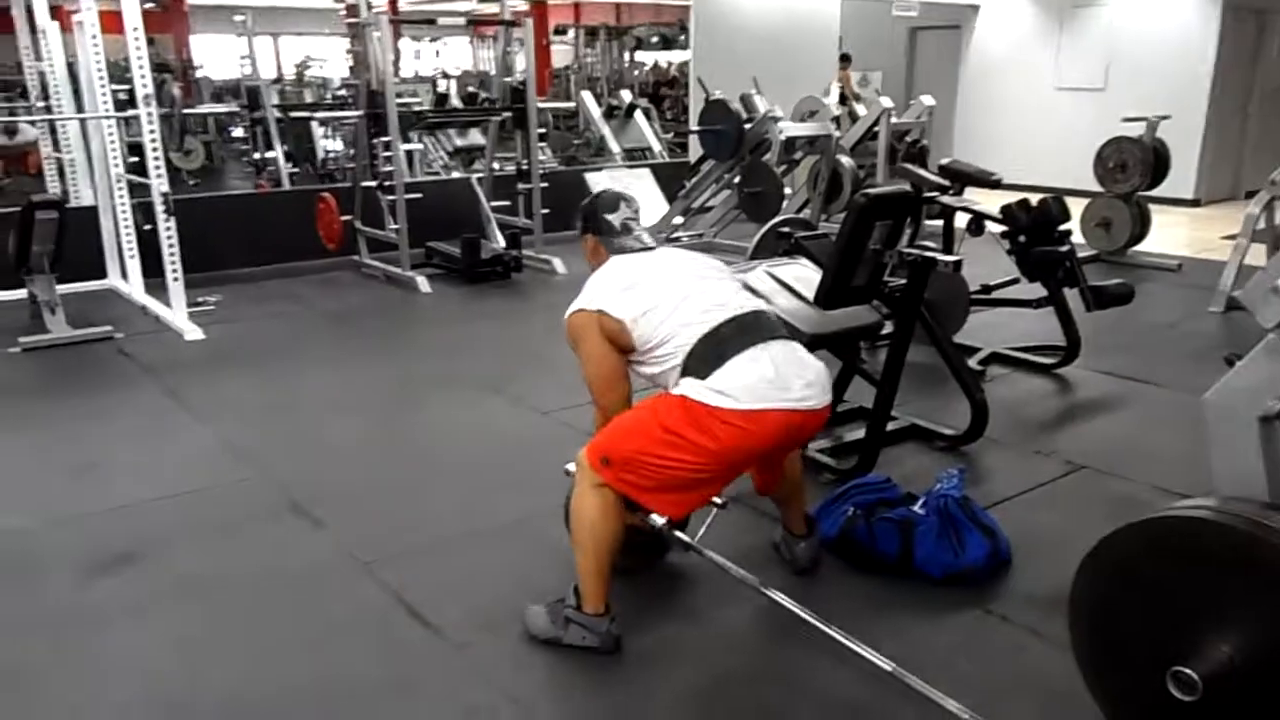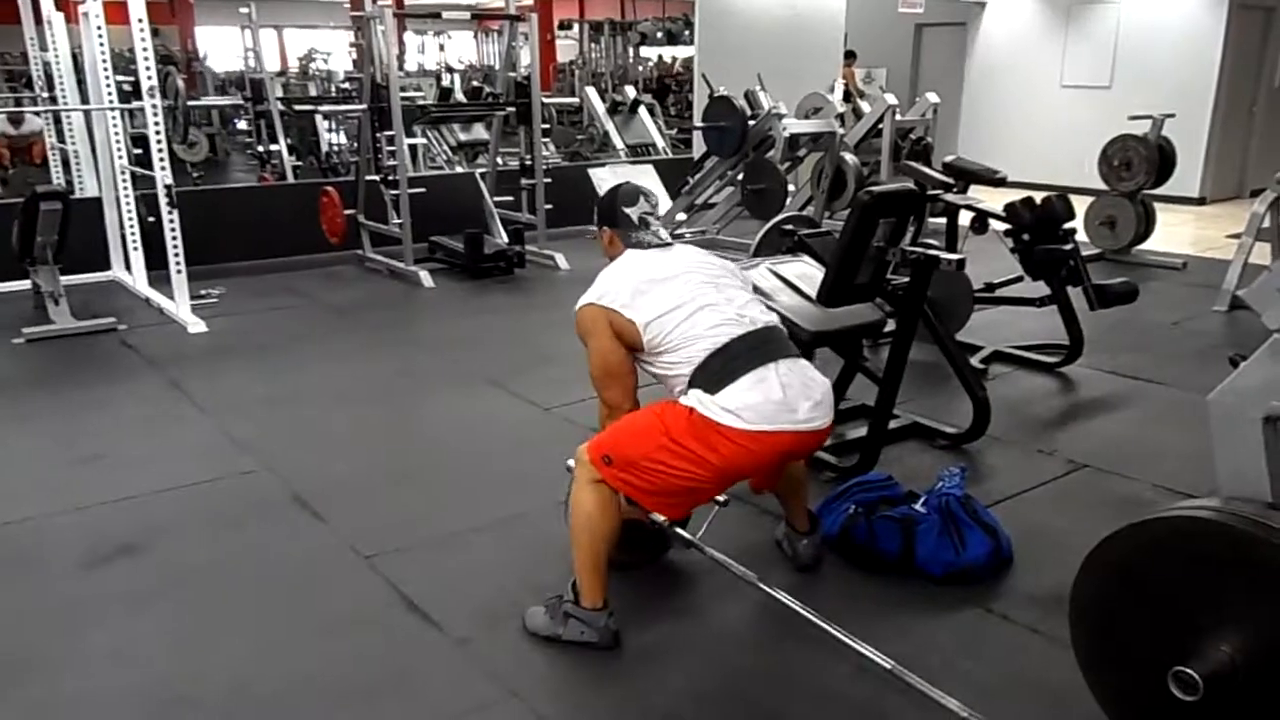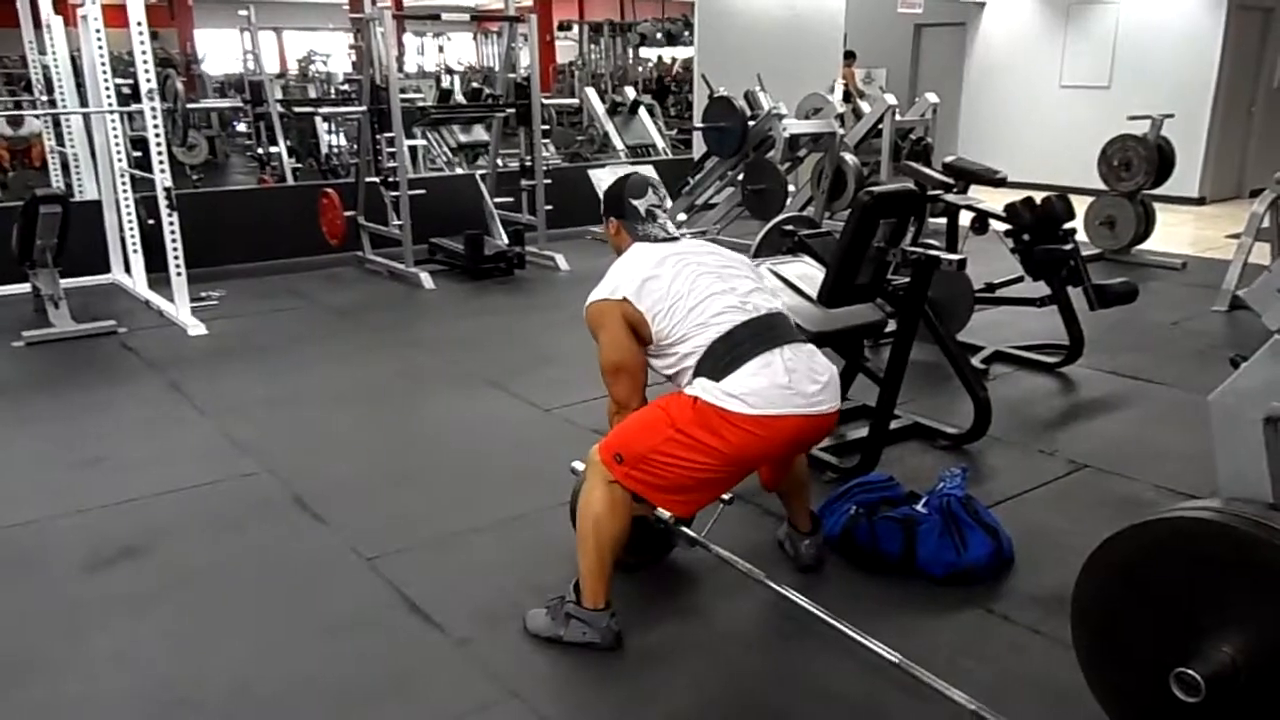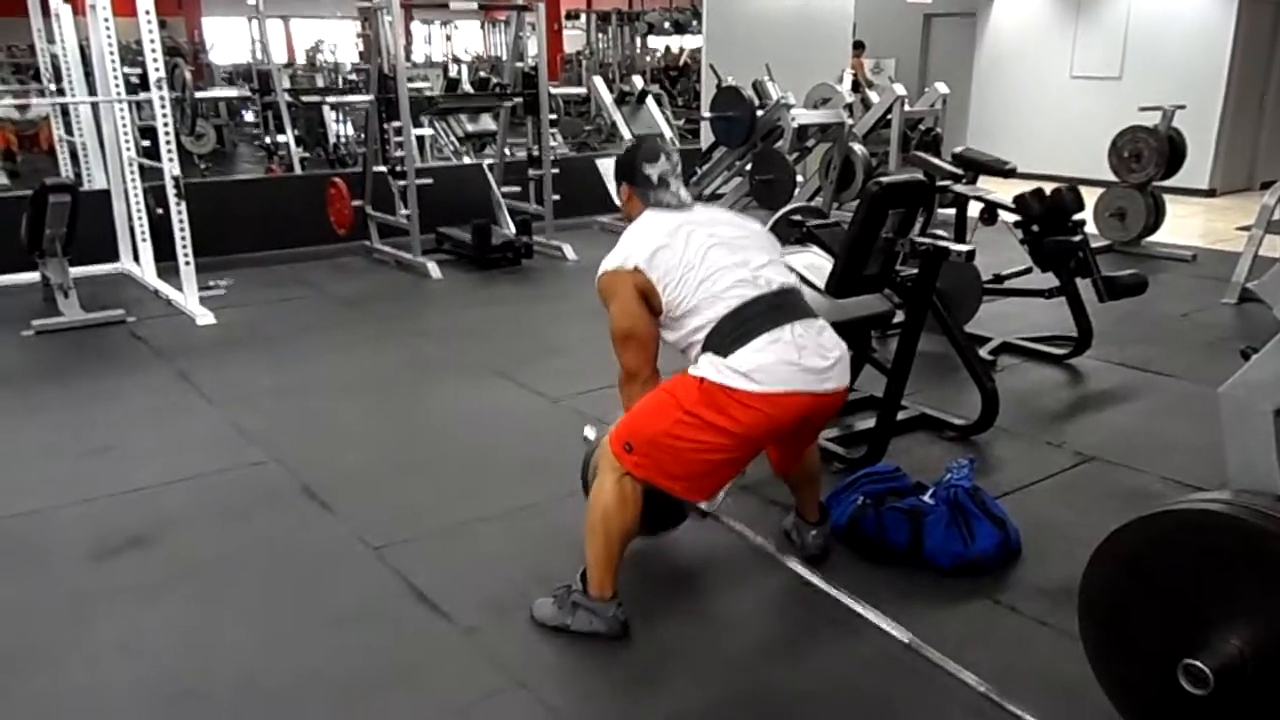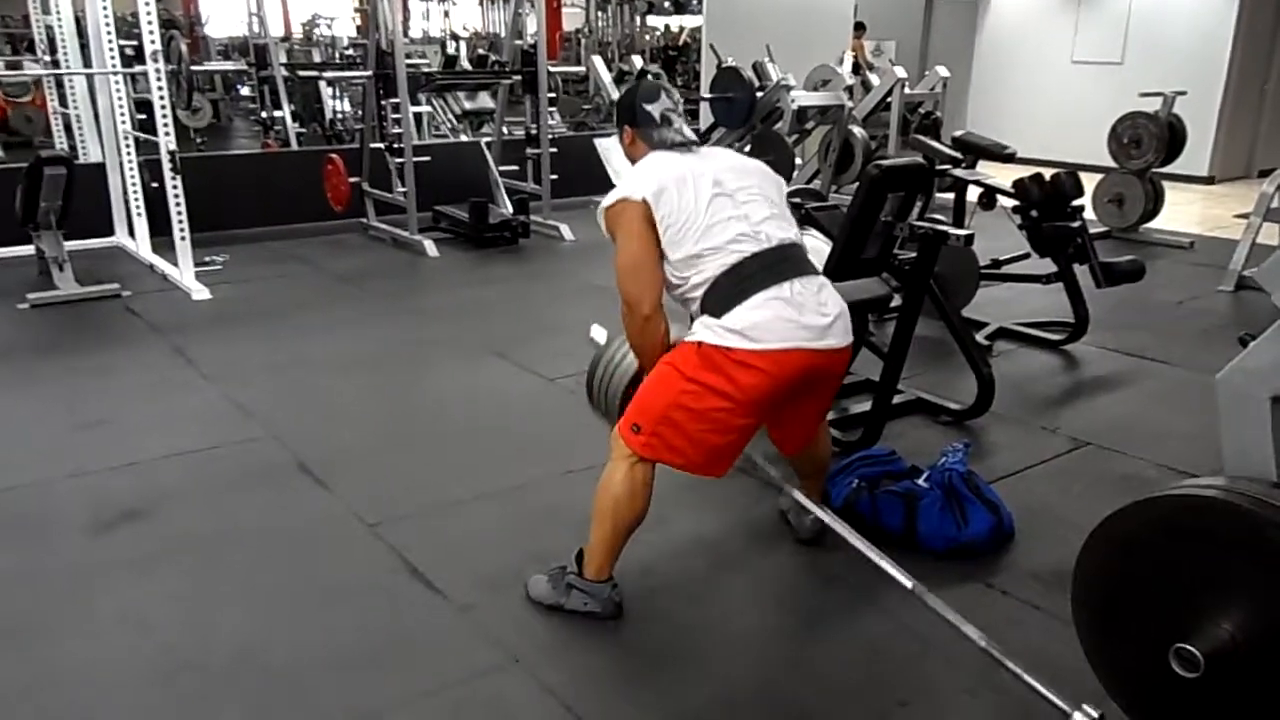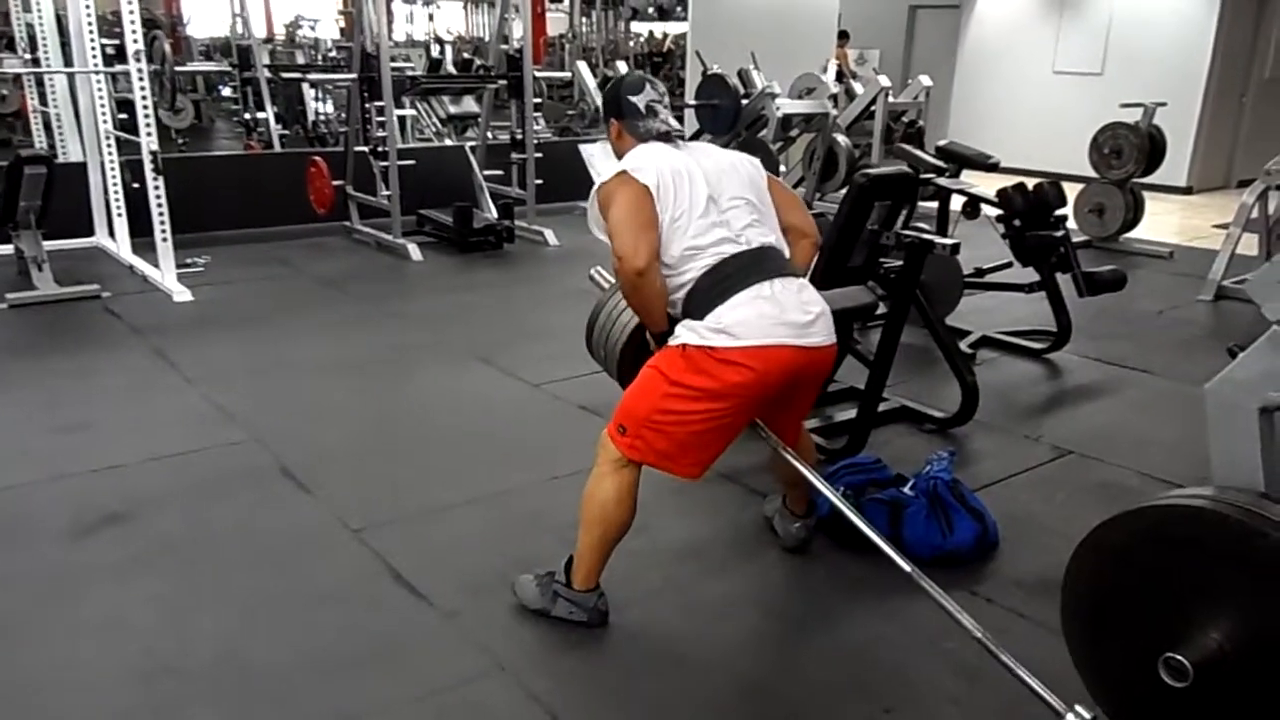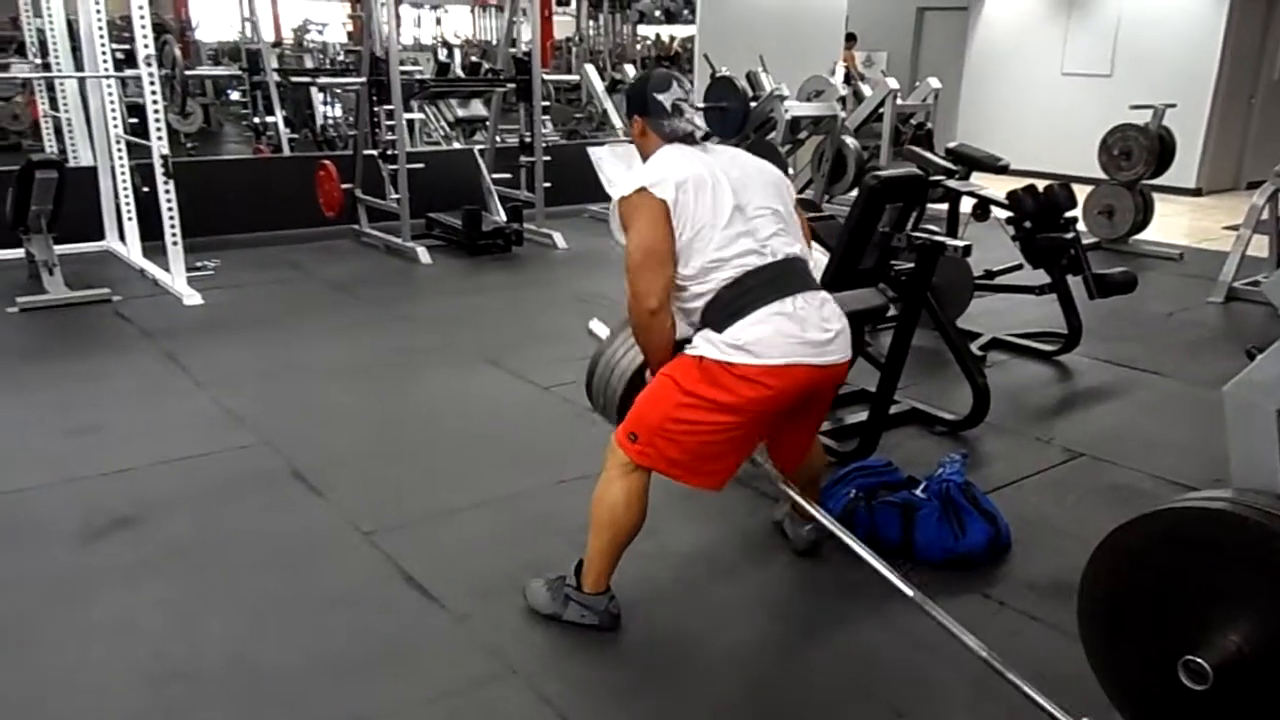
dt=0.3s
person 1, frame 1
left shoulder: (589, 309)
right shoulder: (697, 261)
left elbow: (614, 413)
left wrist: (628, 498)
left hip: (738, 403)
right hip: (811, 391)
left knee: (594, 470)
left ankle: (589, 619)
right ankle: (799, 538)
person 1, frame 2
left shoulder: (601, 303)
right shoulder: (713, 262)
left elbow: (619, 408)
left wrist: (628, 494)
left hip: (742, 418)
right hip: (814, 407)
left knee: (592, 466)
left ankle: (587, 614)
right ankle: (802, 535)
person 1, frame 3
left shoulder: (611, 296)
right shoulder: (721, 254)
left elbow: (628, 404)
left wrist: (636, 489)
left hip: (747, 406)
right hip: (821, 395)
left knee: (605, 469)
left ankle: (589, 614)
right ankle: (803, 536)
person 1, frame 4
left shoulder: (624, 263)
right shoulder: (738, 223)
left elbow: (638, 375)
left wrist: (648, 459)
left hip: (753, 380)
right hip: (830, 370)
left knee: (617, 461)
right knee: (790, 428)
left ankle: (595, 603)
right ankle: (811, 526)
person 1, frame 5
left shoulder: (632, 194)
right shoulder: (748, 165)
left elbow: (642, 310)
left wrist: (659, 374)
left hip: (749, 339)
right hip: (831, 326)
left knee: (633, 447)
right knee: (802, 424)
left ankle: (590, 583)
right ankle: (808, 510)
person 1, frame 6
left shoulder: (625, 179)
right shoulder: (738, 161)
left elbow: (636, 264)
right elbow: (807, 236)
left wrist: (663, 333)
left hip: (733, 341)
right hip: (814, 329)
left knee: (618, 452)
right knee: (787, 428)
left ankle: (577, 591)
right ankle: (796, 516)
person 1, frame 7
left shoulder: (648, 188)
right shoulder: (760, 167)
left elbow: (650, 305)
left wrist: (664, 375)
left hip: (752, 351)
right hip: (829, 339)
left knee: (628, 455)
right knee: (795, 431)
left ankle: (589, 595)
right ankle: (804, 522)
